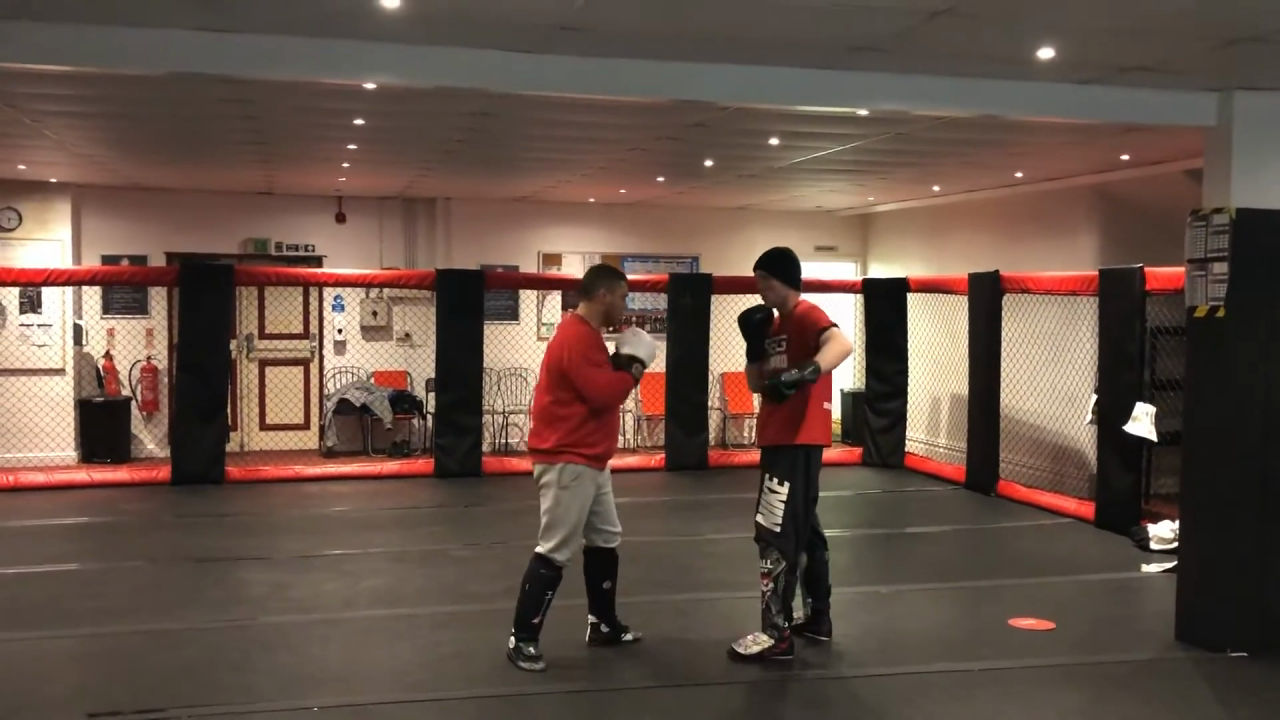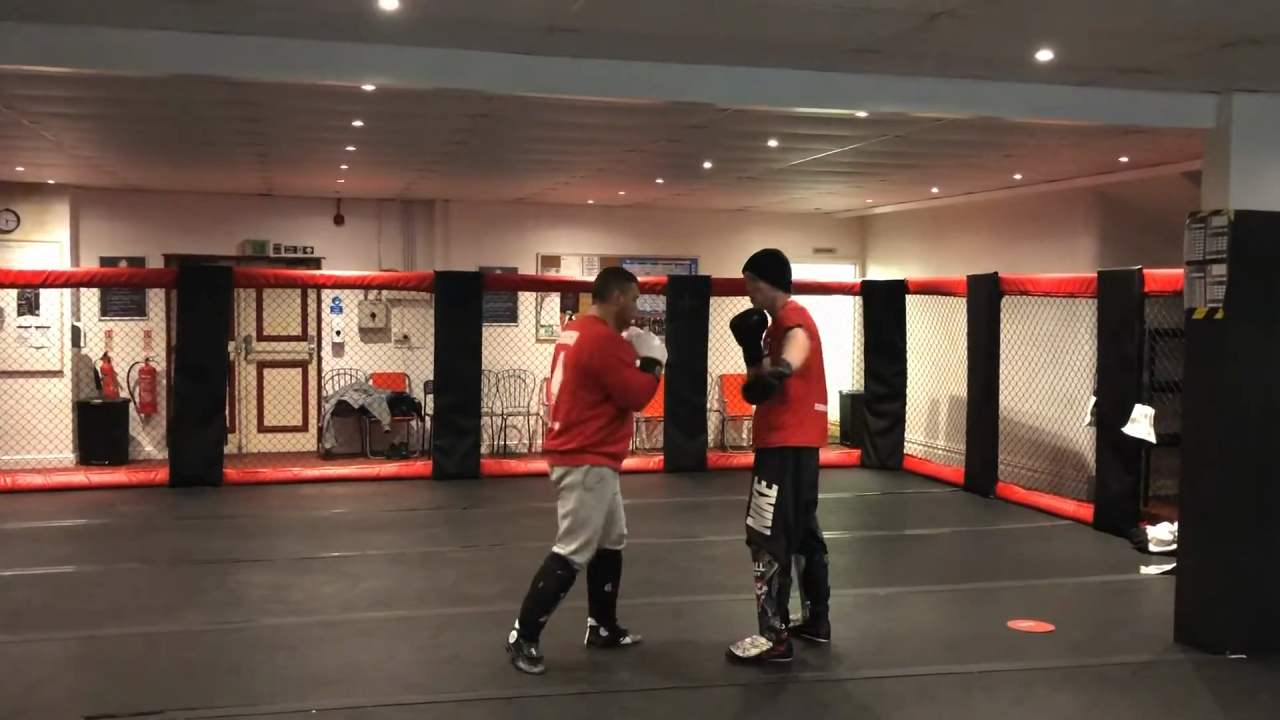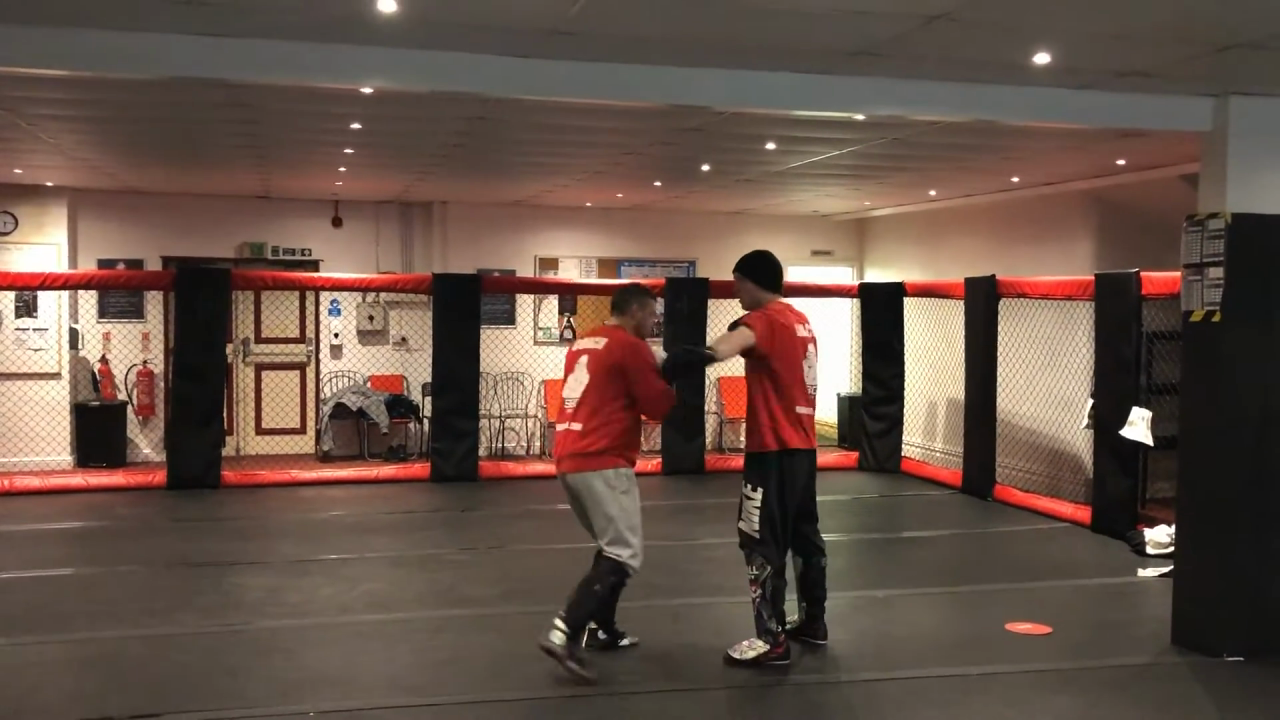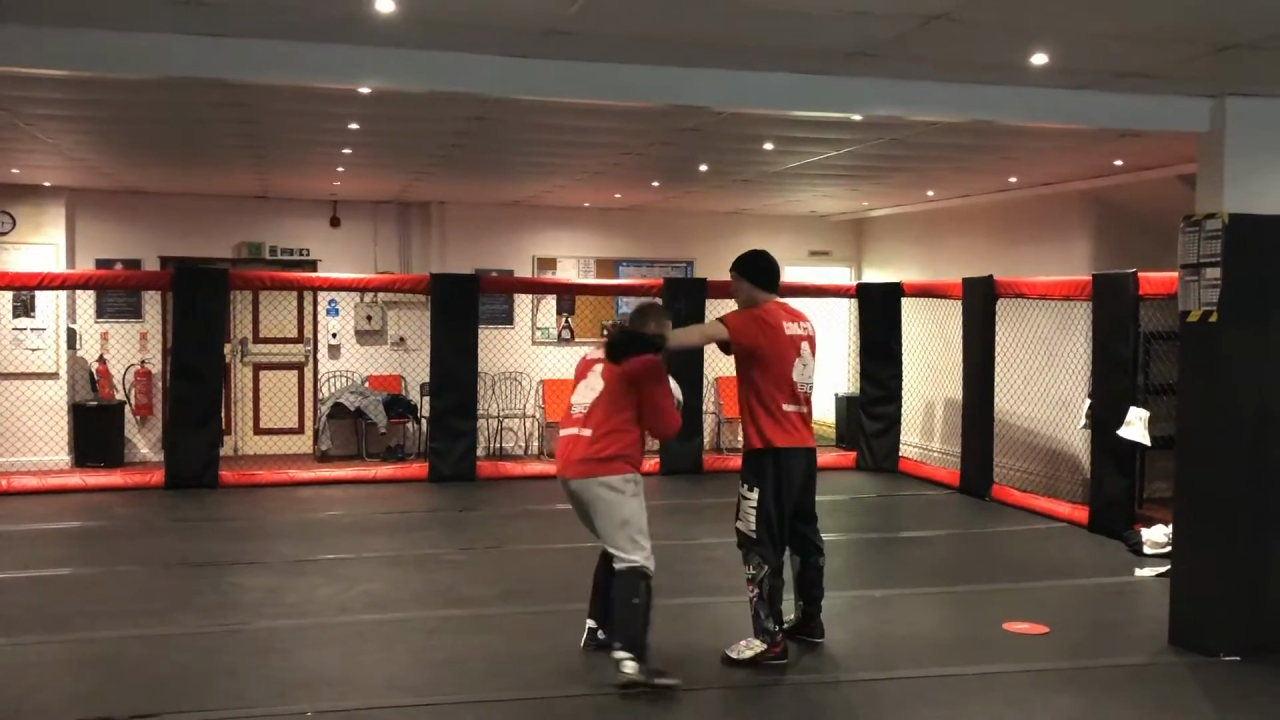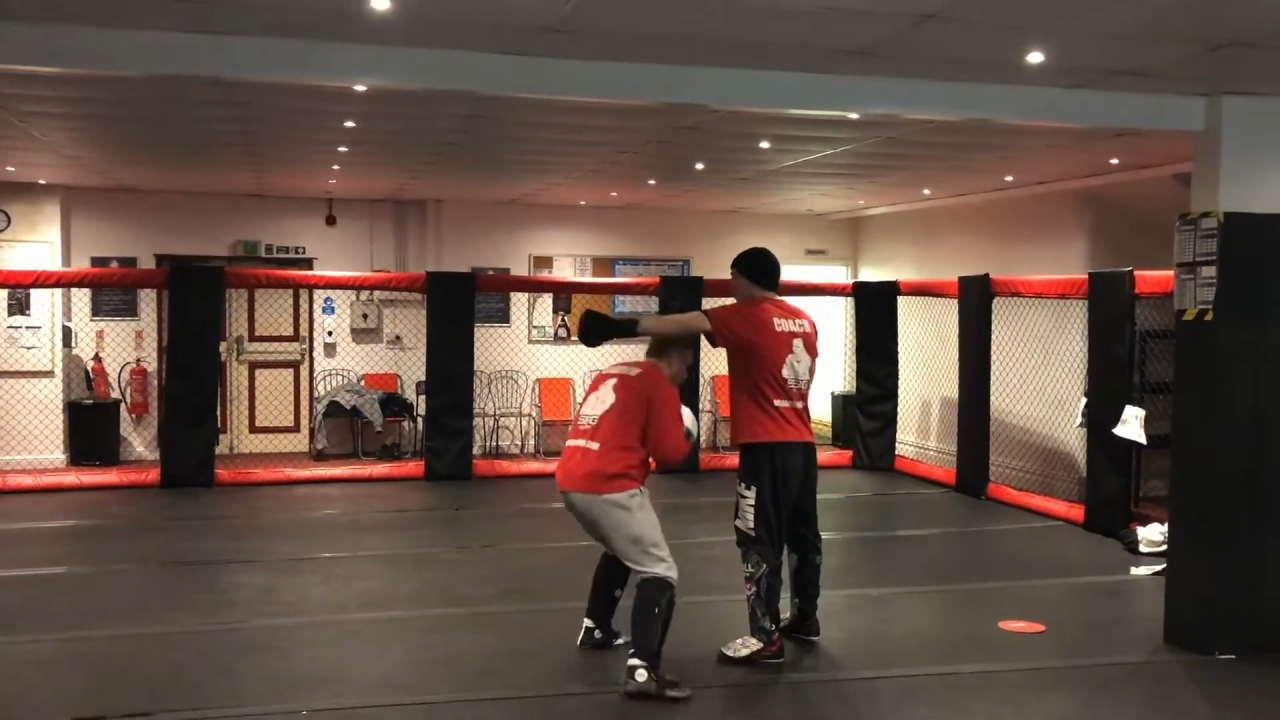
dt=0.2s
person 1, frame 1
left shoulder: (806, 315)
right shoulder: (775, 324)
left elbow: (840, 344)
right elbow: (756, 384)
left wrist: (807, 372)
right wrist: (755, 345)
left hip: (796, 441)
right hip: (783, 440)
left knee: (775, 533)
right knee: (803, 528)
left ankle: (777, 633)
right ankle: (818, 616)
person 1, frame 2
left shoulder: (790, 316)
right shoulder: (775, 320)
left elbow: (799, 344)
right elbow: (761, 378)
left wrist: (779, 366)
right wrist: (750, 343)
left hip: (786, 443)
right hip: (803, 442)
left knee: (768, 536)
right knee: (804, 531)
left ankle: (774, 636)
right ankle: (816, 618)
person 1, frame 3
left shoulder: (768, 318)
right shoulder: (796, 320)
left elbow: (740, 338)
left wrist: (703, 353)
left hip: (774, 448)
right hip: (804, 445)
left knee: (760, 541)
right knee: (803, 533)
left ankle: (771, 639)
right ankle: (813, 622)
person 1, frame 4
left shoulder: (756, 319)
right shoulder: (801, 321)
left elbow: (708, 332)
left hip: (771, 449)
right hip: (802, 445)
left knee: (758, 542)
right knee: (803, 534)
left ankle: (769, 640)
right ankle: (809, 620)
person 1, frame 5
left shoulder: (746, 317)
right shoulder: (804, 321)
left elbow: (681, 325)
left wrist: (620, 327)
left hip: (767, 445)
right hip: (802, 443)
left knee: (759, 539)
right knee: (803, 532)
left ankle: (766, 637)
right ankle: (805, 617)
person 2, frame 1
left shoulder: (584, 333)
right shoulder: (578, 337)
right elbow: (606, 393)
left wrist: (619, 359)
right wrist: (635, 362)
left hip: (585, 460)
right hip: (567, 462)
left knee: (605, 540)
right knee: (555, 551)
left ankle: (603, 624)
right ankle: (522, 638)
person 2, frame 2
left shoulder: (574, 333)
right shoulder: (606, 339)
right elbow: (637, 396)
left wrist: (630, 359)
right wrist: (652, 363)
left hip: (572, 454)
right hip: (587, 462)
left knee: (609, 542)
right knee: (574, 551)
left ankle: (603, 627)
right ankle: (523, 634)
person 2, frame 3
left shoulder: (583, 344)
right shoulder: (631, 346)
right elbow: (658, 405)
right wrist: (662, 377)
left hip: (569, 460)
right hip: (602, 464)
left knee: (610, 544)
right knee: (623, 555)
left ankle: (598, 630)
right ankle: (566, 633)
person 2, frame 4
left shoulder: (595, 357)
right shoulder: (649, 362)
right elbow: (665, 427)
right wrist: (673, 404)
left hip: (571, 467)
right hip: (609, 474)
left knee: (616, 547)
right knee: (636, 561)
left ankle: (600, 629)
right ankle: (632, 659)
person 2, frame 5
left shoulder: (612, 373)
right shoulder: (661, 386)
right elbow: (668, 451)
right wrist: (685, 434)
left hip: (571, 481)
right hip: (609, 488)
left knee: (621, 551)
right knee: (660, 574)
left ankle: (595, 629)
right ankle: (643, 671)
